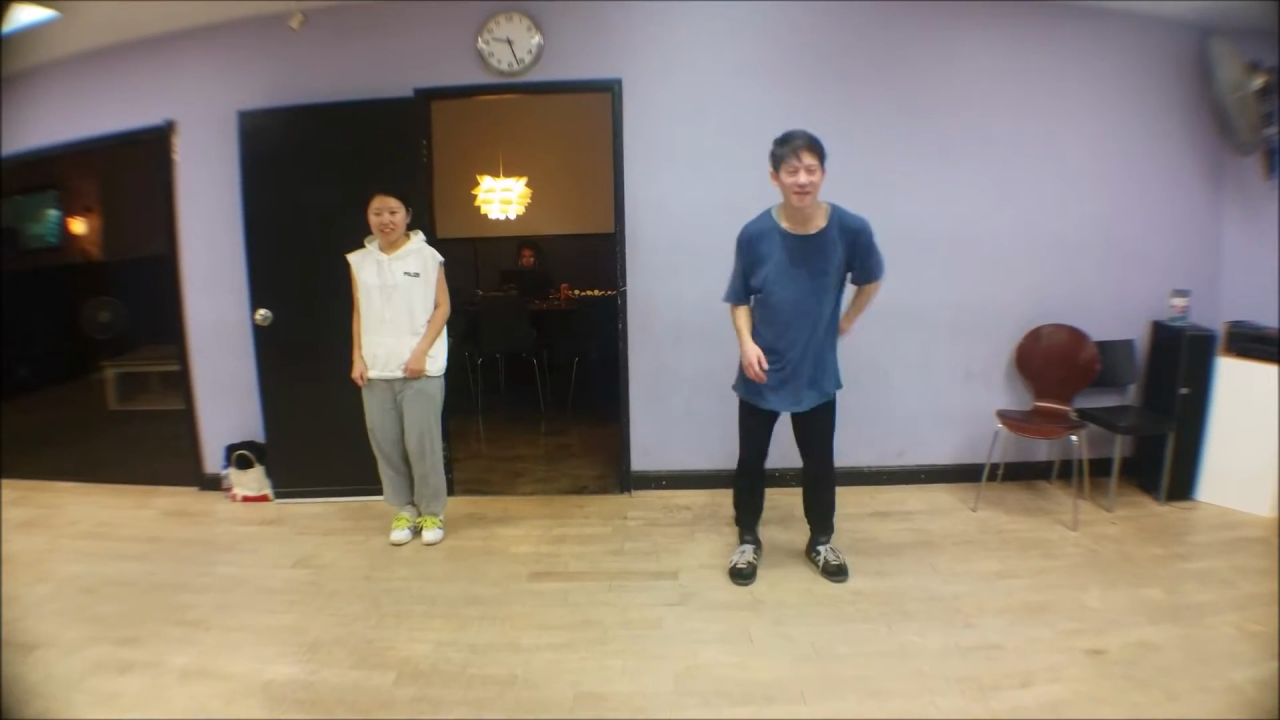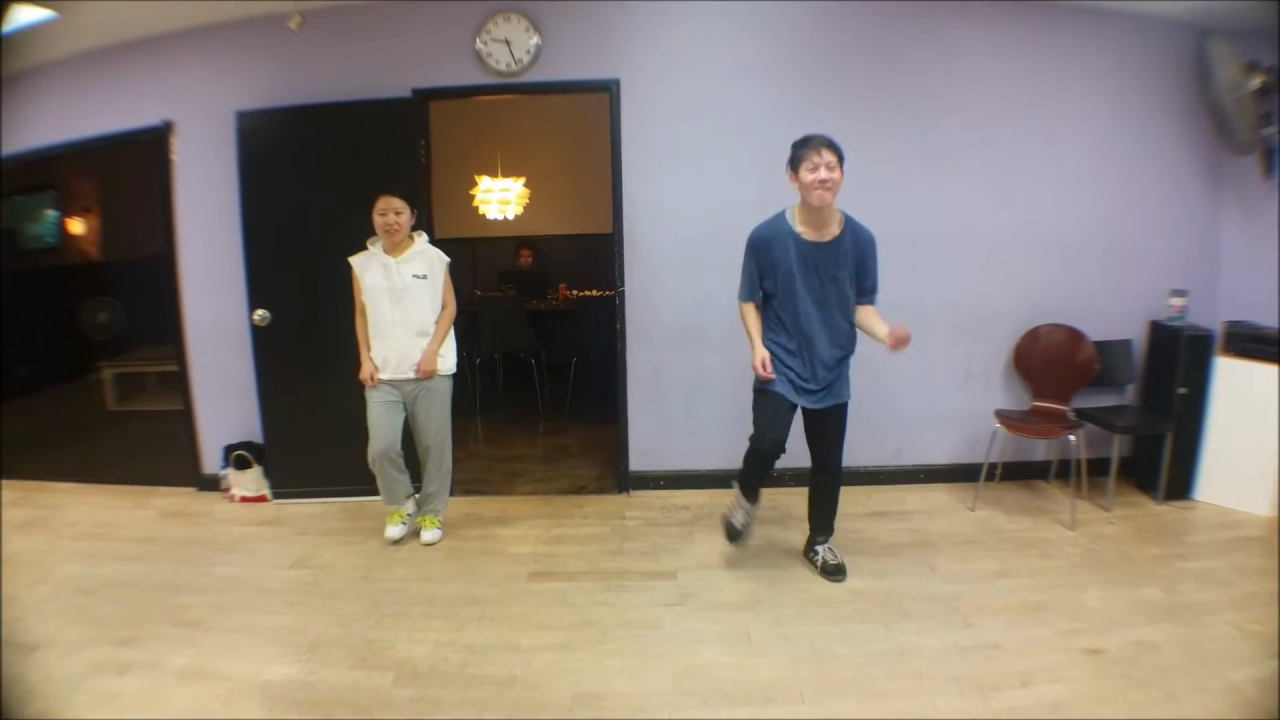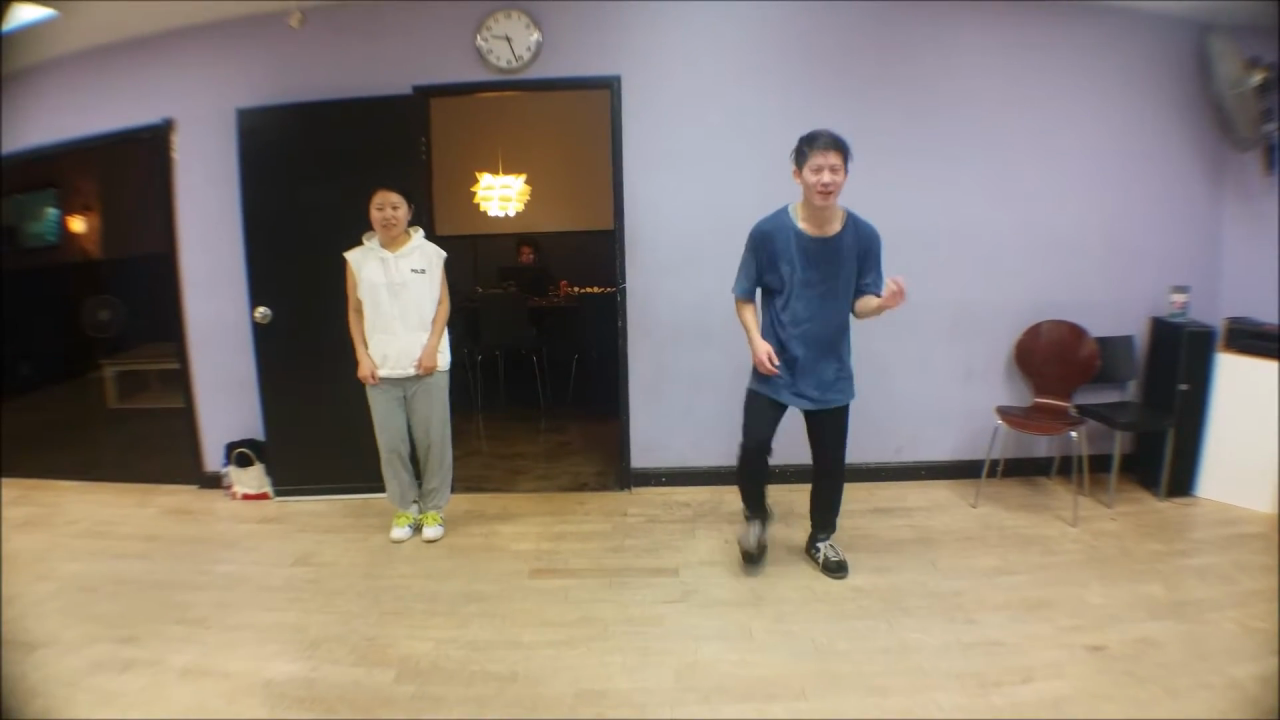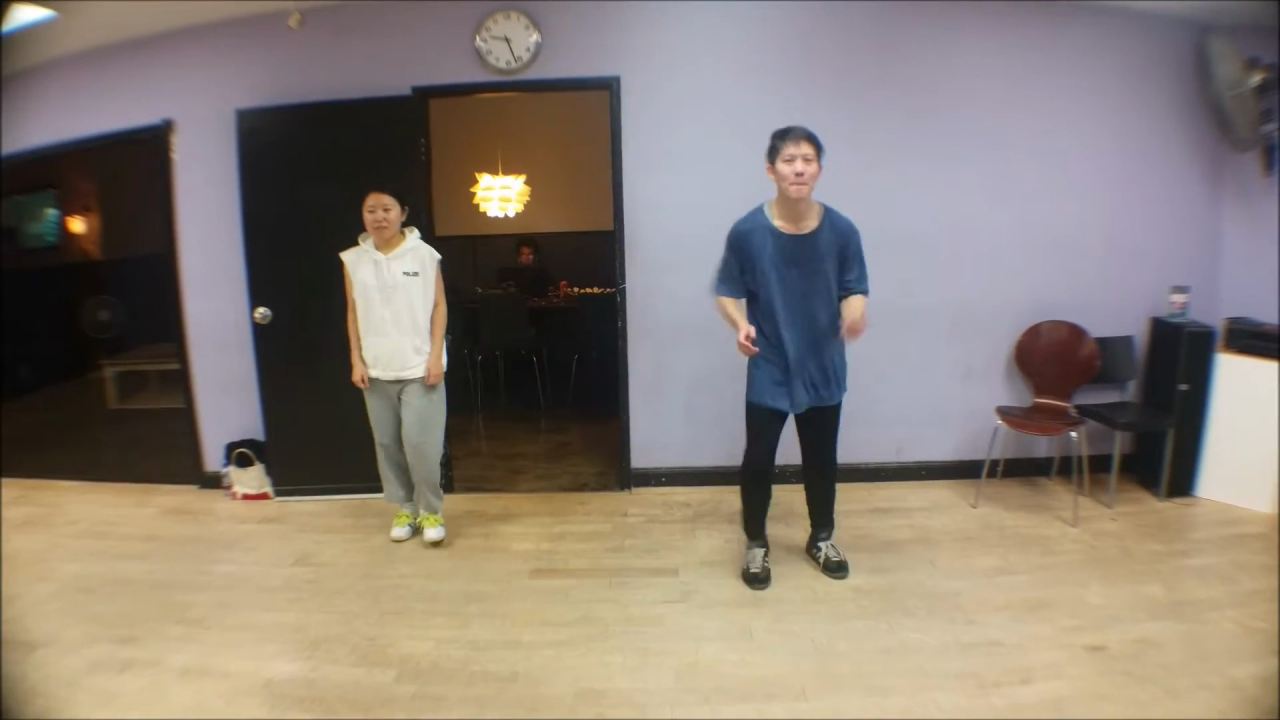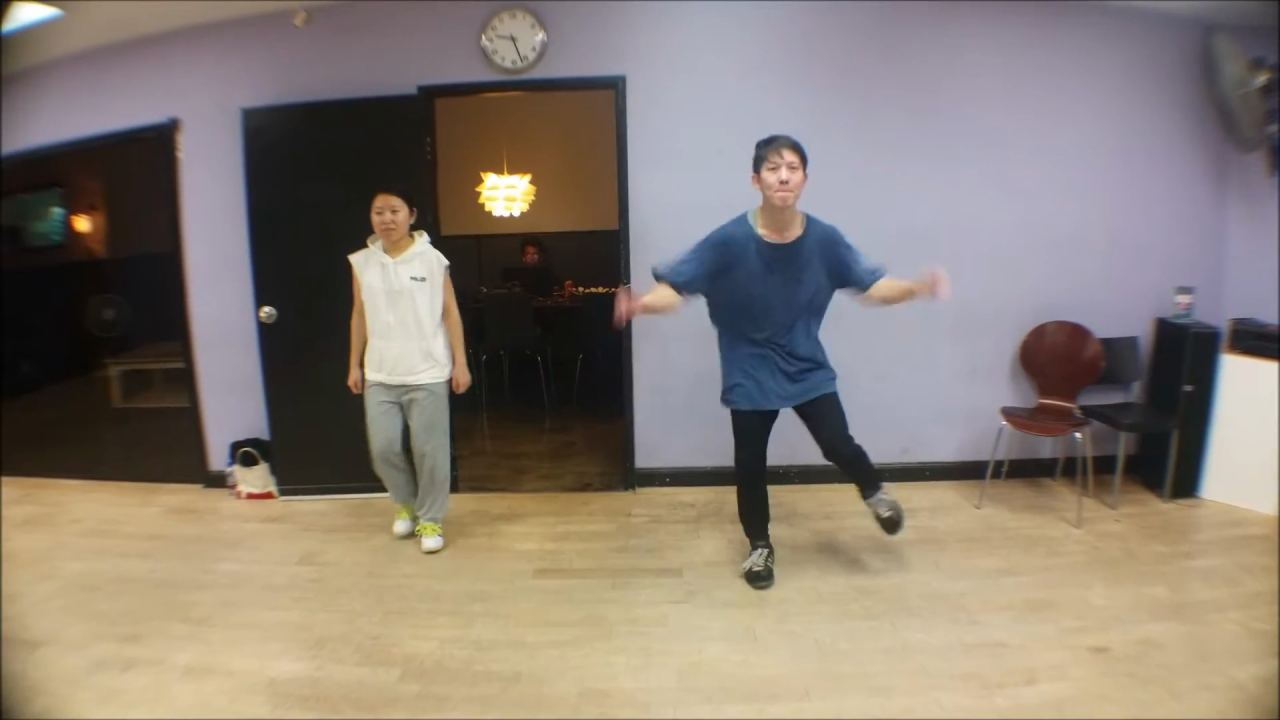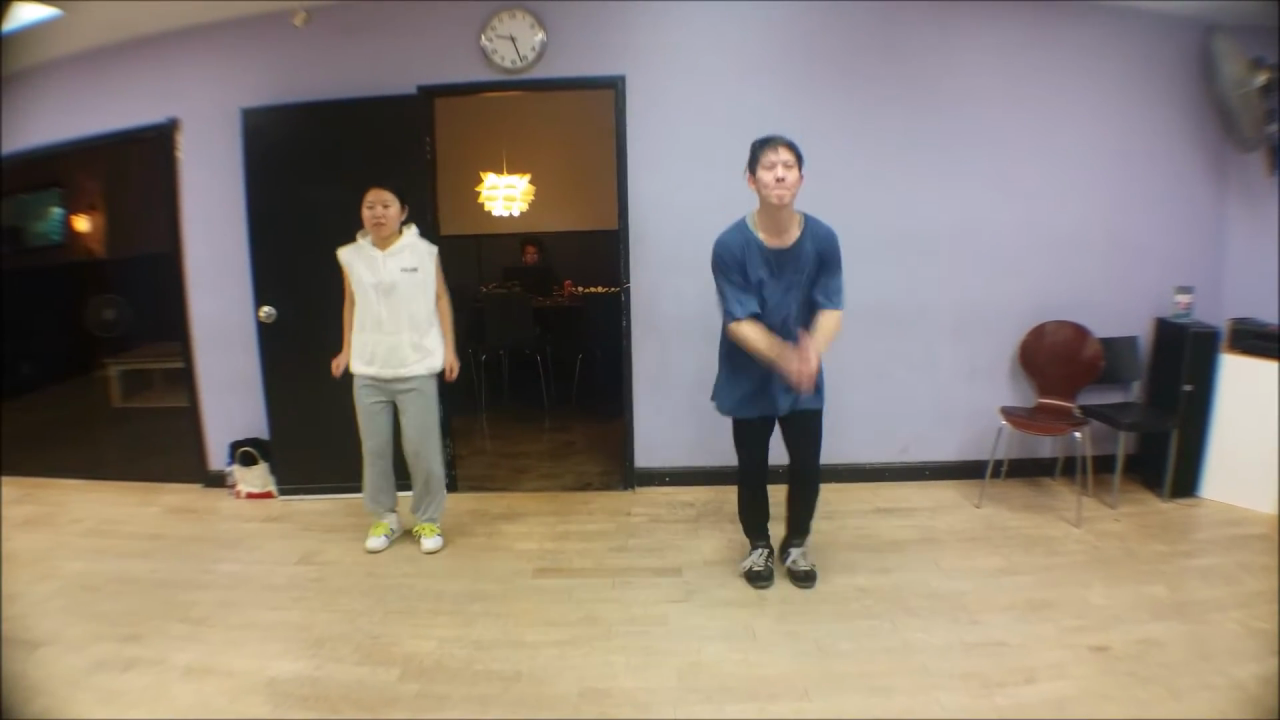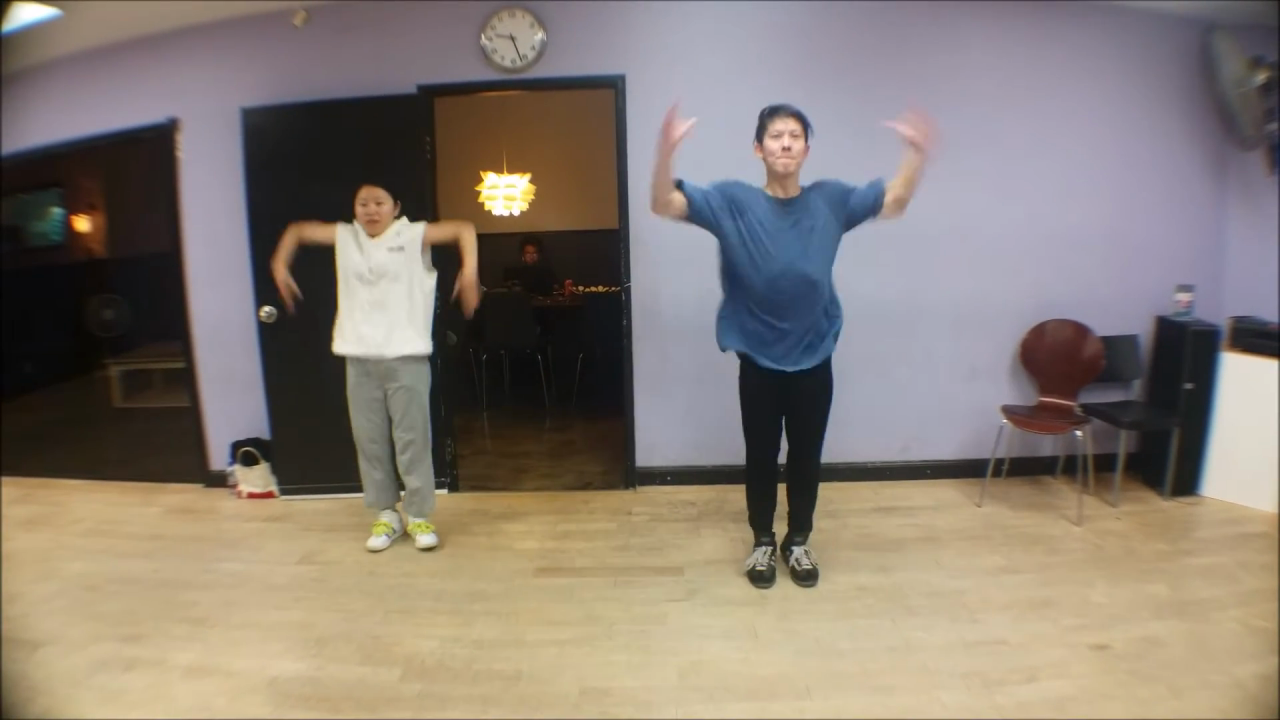
dt=0.3s
person 1, frame 1
left shoulder: (851, 230)
right shoulder: (755, 235)
left elbow: (870, 280)
right elbow: (739, 300)
left wrist: (845, 323)
right wrist: (747, 343)
left hip: (817, 371)
right hip: (765, 370)
left knee: (819, 463)
right knee: (752, 459)
left ankle: (821, 541)
right ankle: (747, 540)
person 1, frame 2
left shoulder: (859, 240)
right shoulder: (767, 236)
left elbow: (860, 305)
right elbow: (748, 299)
left wrist: (884, 332)
right wrist: (757, 347)
left hip: (831, 370)
right hip: (780, 365)
left knee: (828, 462)
right knee: (767, 443)
left ankle: (819, 541)
right ankle: (746, 494)
person 1, frame 3
left shoulder: (863, 236)
right shoulder: (768, 232)
left elbow: (861, 302)
right elbow: (744, 296)
left wrist: (884, 302)
right wrist: (756, 340)
left hip: (831, 371)
right hip: (778, 366)
left knee: (830, 461)
right knee: (754, 445)
left ankle: (821, 538)
right ankle: (755, 516)
person 1, frame 4
left shoulder: (841, 230)
right shoulder: (747, 232)
left elbow: (855, 294)
right elbow: (728, 292)
left wrist: (854, 314)
right wrist: (741, 323)
left hip: (822, 370)
right hip: (770, 371)
left knee: (819, 461)
right knee: (758, 461)
left ankle: (821, 538)
right ankle: (756, 542)
person 1, frame 5
left shoulder: (825, 239)
right shoulder: (729, 240)
left elbow: (870, 288)
right elbow: (673, 287)
left wrist: (913, 289)
right wrist: (643, 304)
left hip: (808, 370)
right hip: (750, 375)
left knee: (840, 447)
right knee: (750, 466)
left ankle: (874, 493)
right ankle: (760, 546)
person 1, frame 6
left shoulder: (822, 239)
right shoulder: (731, 245)
left elbow: (830, 311)
right elbow: (738, 323)
left wrist: (810, 357)
right wrist: (784, 359)
left hip: (803, 382)
right hip: (750, 383)
left knee: (806, 470)
right knee: (752, 468)
left ankle: (794, 544)
right ankle: (757, 545)
person 1, frame 7
left shoulder: (829, 200)
right shoulder: (733, 200)
left elbow: (893, 202)
right elbow: (665, 205)
left wrist: (916, 154)
right wrist: (668, 150)
left hip: (813, 355)
right hip: (758, 355)
left knee: (806, 456)
right knee: (761, 456)
left ankle: (797, 541)
right ankle: (763, 541)
person 2, frame 1
left shoulder: (427, 257)
right shoulder: (359, 262)
left elbow: (442, 307)
right elbow: (358, 313)
left wrist: (421, 351)
right wrist: (357, 358)
left hip: (421, 369)
right hip: (376, 371)
left knee: (423, 445)
right knee: (386, 447)
left ankle: (431, 512)
right ankle: (405, 510)
person 2, frame 2
left shoulder: (433, 258)
right shoulder: (362, 264)
left elbow: (449, 307)
right elbow: (361, 315)
left wrist: (432, 351)
right wrist: (365, 359)
left hip: (430, 369)
right hip: (384, 372)
left knee: (434, 444)
right knee: (381, 448)
left ankle: (431, 512)
right ankle: (399, 504)
person 2, frame 3
left shoulder: (430, 254)
right shoulder: (357, 259)
left elbow: (443, 304)
right elbow: (354, 311)
left wrist: (431, 347)
right wrist: (362, 357)
left hip: (427, 365)
right hip: (382, 369)
left knee: (433, 440)
right knee: (391, 445)
left ankle: (433, 508)
right ankle: (406, 508)
person 2, frame 4
left shoulder: (424, 255)
right shoulder: (353, 260)
left elbow: (439, 307)
right elbow: (353, 314)
left wrist: (436, 356)
right wrist: (356, 361)
left hip: (419, 367)
right hip: (377, 370)
left knee: (421, 442)
right knee: (387, 443)
left ankle: (430, 510)
right ankle: (404, 508)
person 2, frame 5
left shoulder: (431, 259)
right shoulder: (362, 263)
left elbow: (450, 312)
right elbow: (359, 316)
left wrist: (460, 363)
right wrist: (355, 365)
left hip: (428, 373)
right hip: (380, 375)
left knee: (429, 450)
right knee: (383, 449)
left ankle: (431, 520)
right ankle: (405, 505)
person 2, frame 6
left shoulder: (423, 252)
right shoulder: (350, 257)
left elbow: (441, 301)
left wrist: (449, 350)
right wrist: (346, 350)
left hip: (418, 369)
right hip: (368, 371)
left knee: (423, 449)
right knee: (375, 449)
left ankle: (427, 520)
right ankle: (384, 517)
person 2, frame 7
left shoulder: (413, 237)
right shoulder: (344, 237)
left elbow: (463, 229)
right elbow: (299, 230)
left wrist: (469, 267)
right wrist: (280, 265)
left hip: (406, 358)
right hip: (359, 359)
left knee: (412, 440)
right knee: (369, 442)
left ankle: (419, 517)
right ankle: (387, 515)
